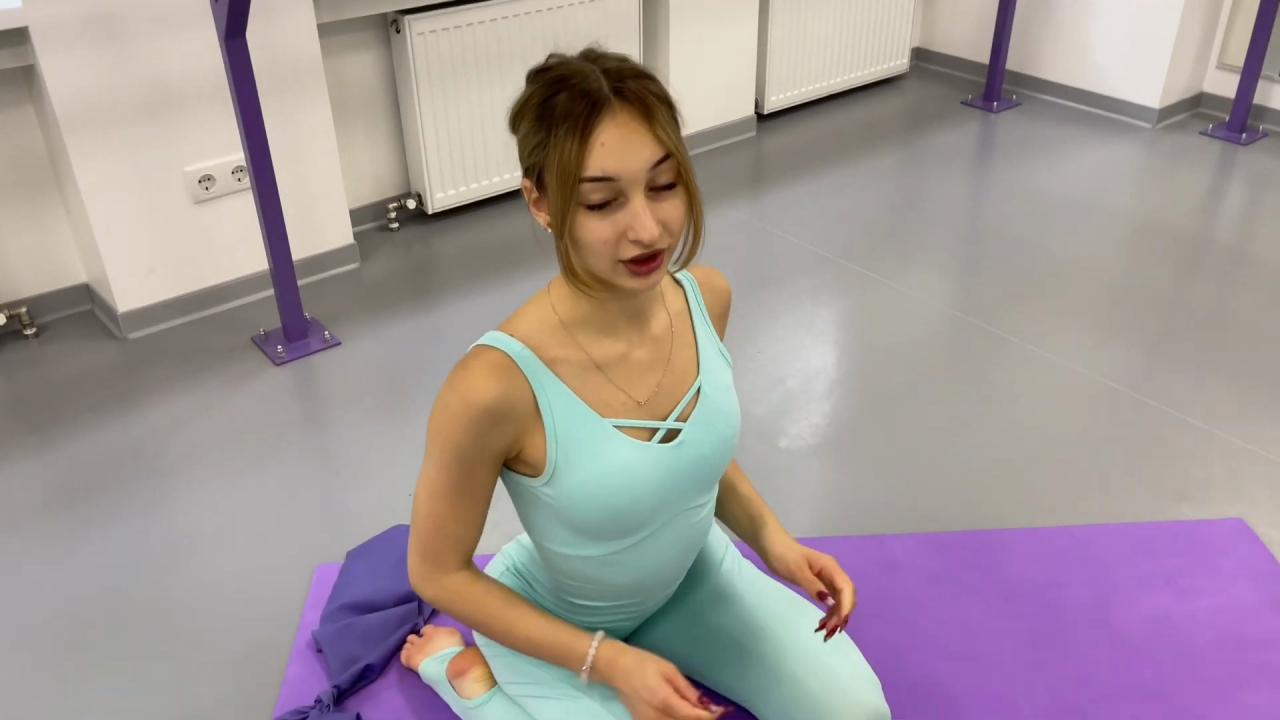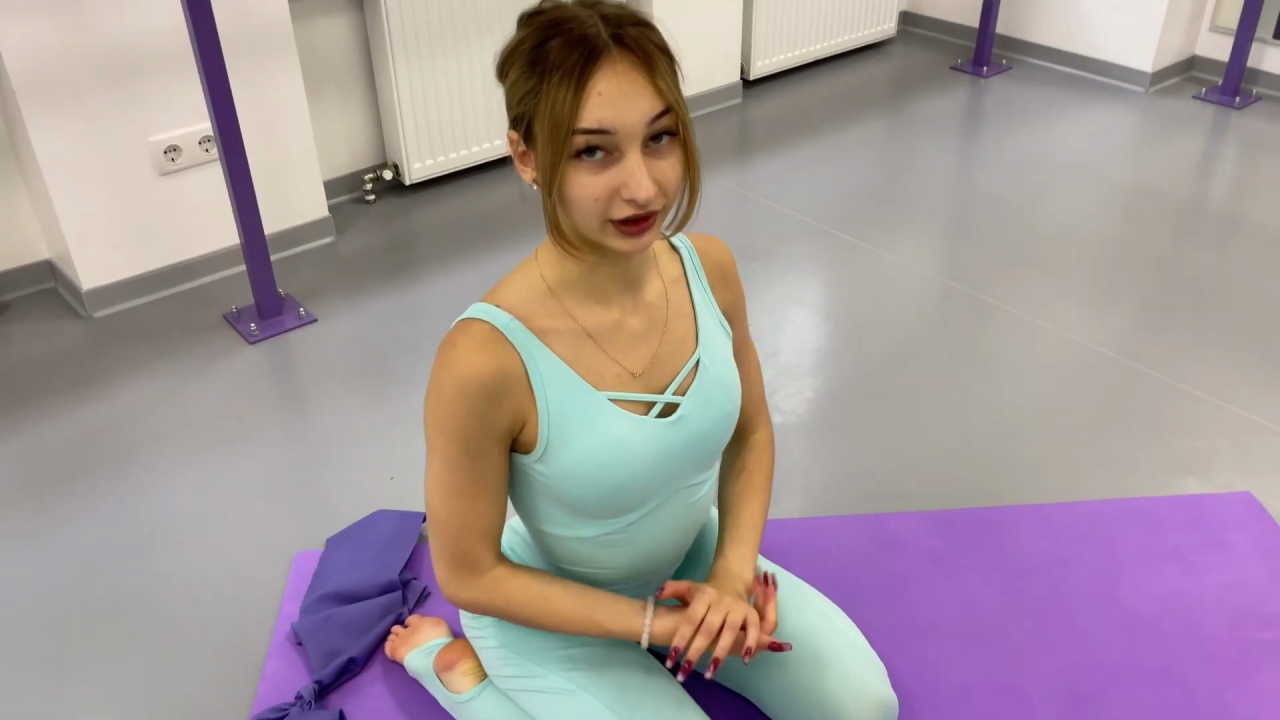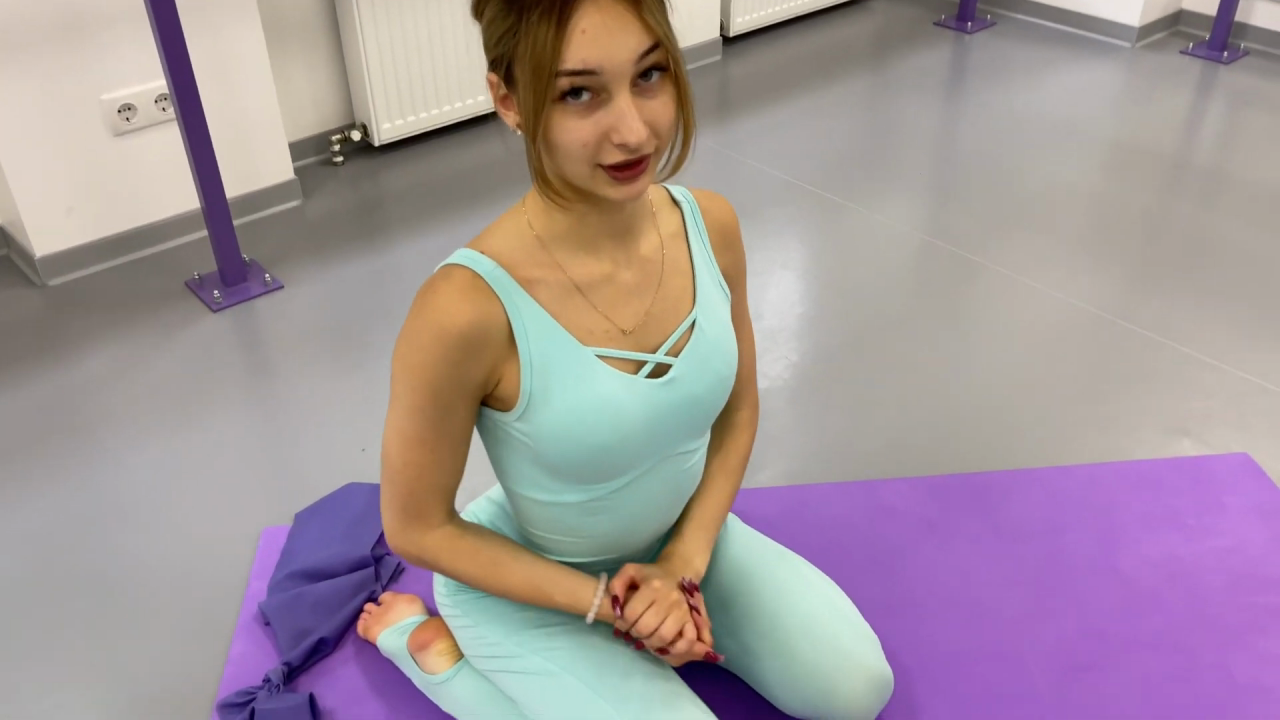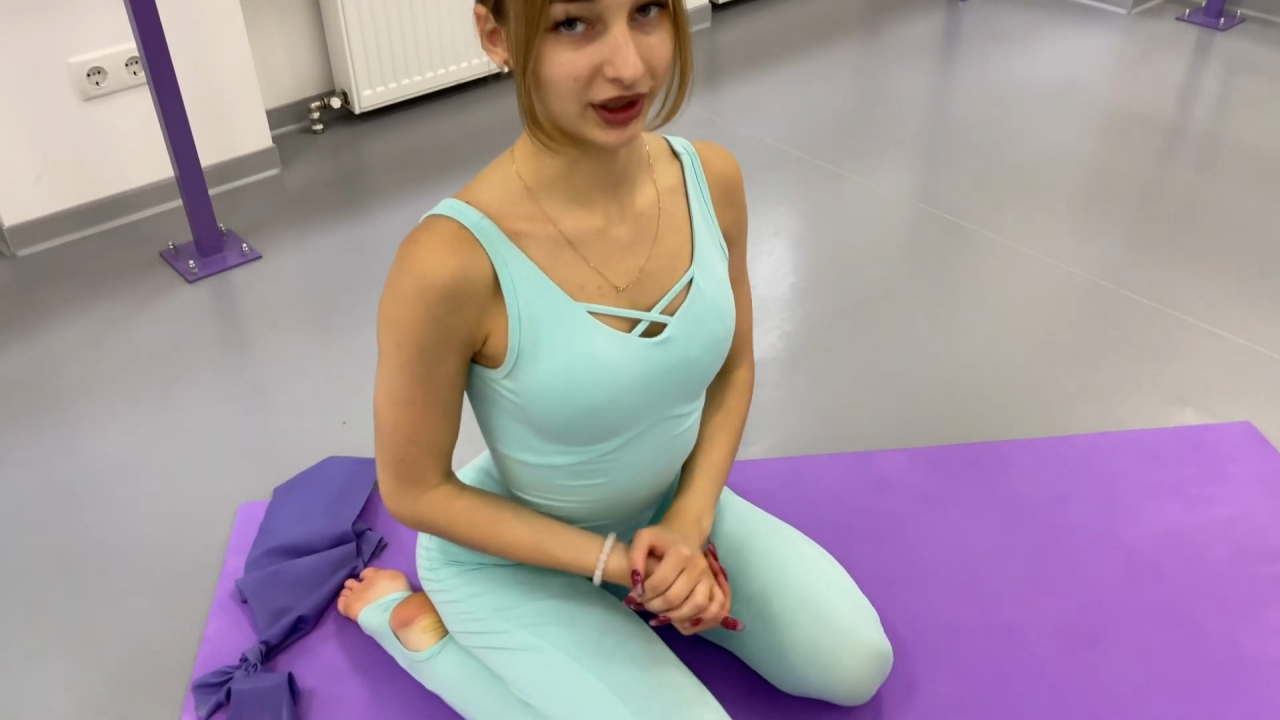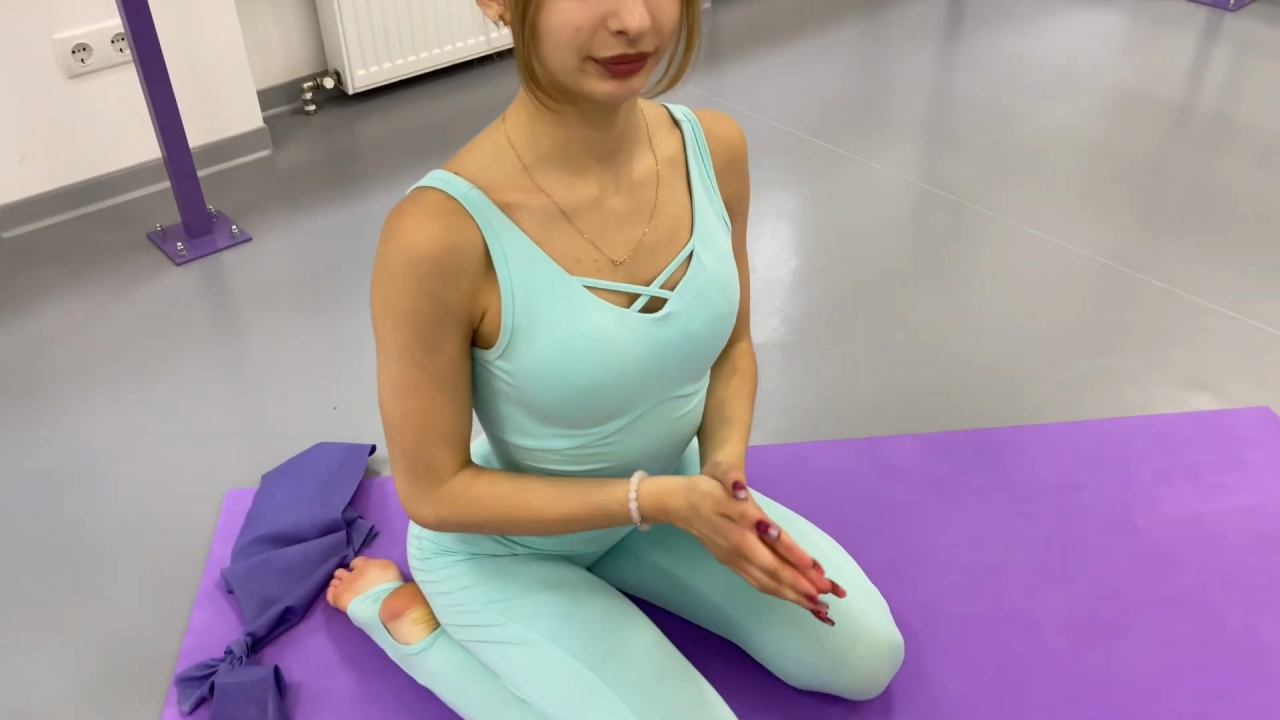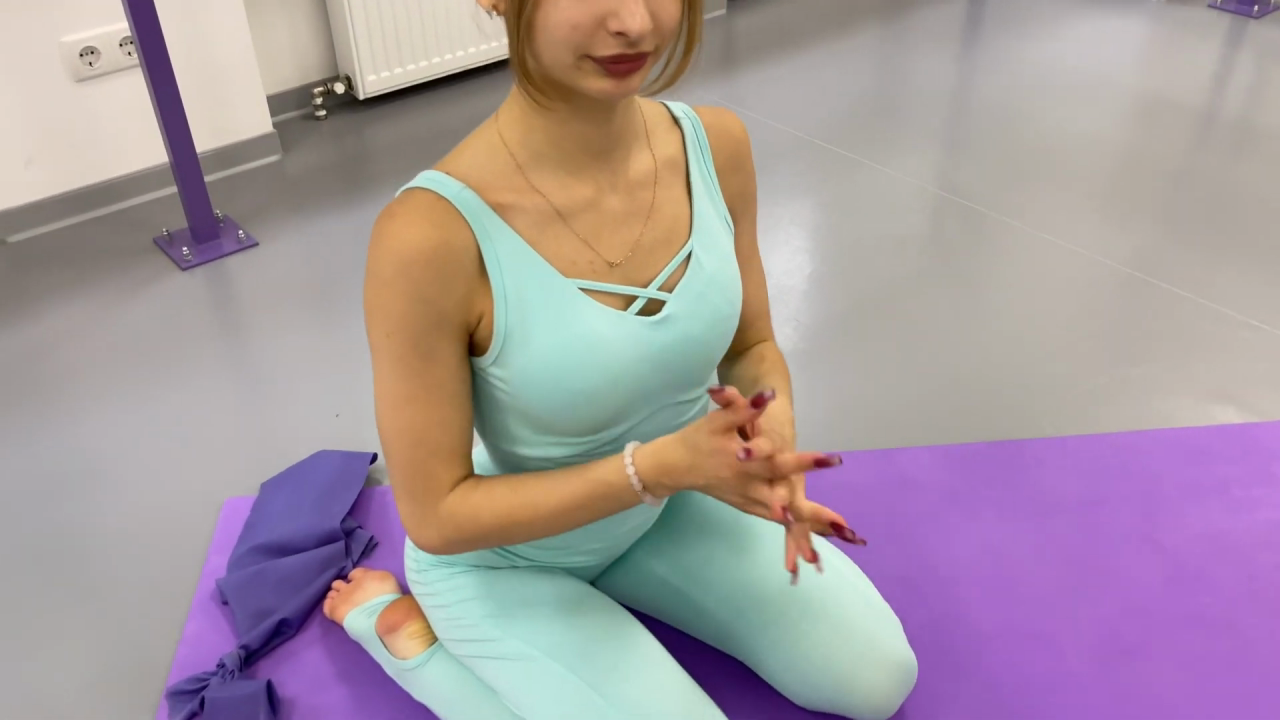
dt=0.3s
person 1, frame 1
right shoulder: (495, 386)
right elbow: (439, 572)
left wrist: (770, 536)
right wrist: (606, 663)
left hip: (687, 576)
right hip: (558, 624)
person 1, frame 2
left shoulder: (708, 268)
right shoulder: (486, 360)
left elbow: (751, 431)
right elbow: (467, 576)
left wrist: (735, 569)
right wrist: (660, 624)
left hip: (686, 559)
right hip: (551, 612)
person 1, frame 3
left shoulder: (708, 225)
right shoulder: (467, 310)
left elbow: (736, 412)
right elbow: (415, 527)
left wrist: (682, 562)
right wrist: (600, 603)
left hip: (672, 542)
right hip: (527, 585)
person 1, frame 4
left shoulder: (709, 178)
right shoulder: (452, 261)
left elbow: (732, 368)
right elbow: (413, 491)
left wrist: (689, 521)
right wrist: (610, 560)
left hip: (663, 510)
right hip: (513, 558)
person 1, frame 5
left shoulder: (713, 148)
right shoulder: (441, 232)
left elbow: (729, 345)
right elbow: (434, 493)
left wrist: (729, 471)
right wrist: (663, 502)
left hip: (658, 491)
right hip: (505, 547)
left knee: (866, 657)
person 1, frame 6
left shoulder: (714, 146)
right shoulder: (431, 233)
left elbow: (750, 347)
right elbow: (437, 515)
left wrist: (772, 430)
right wrist: (665, 464)
left hip: (657, 503)
right hip: (504, 557)
